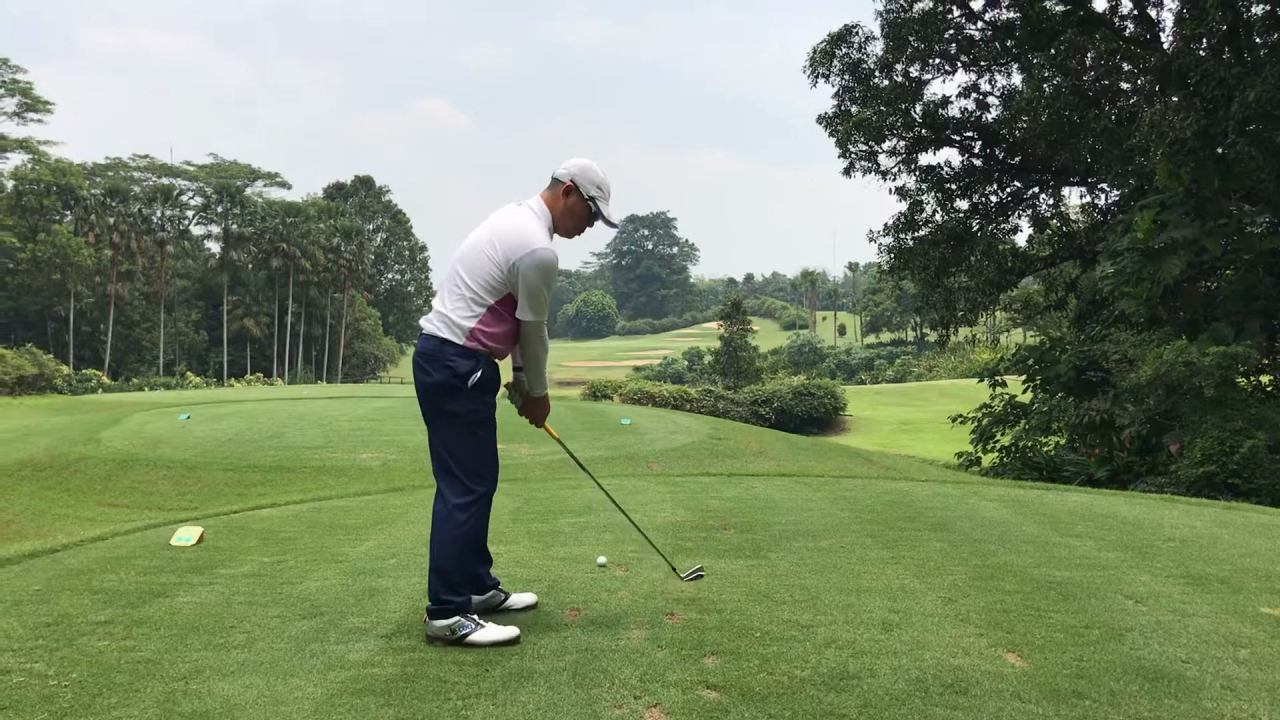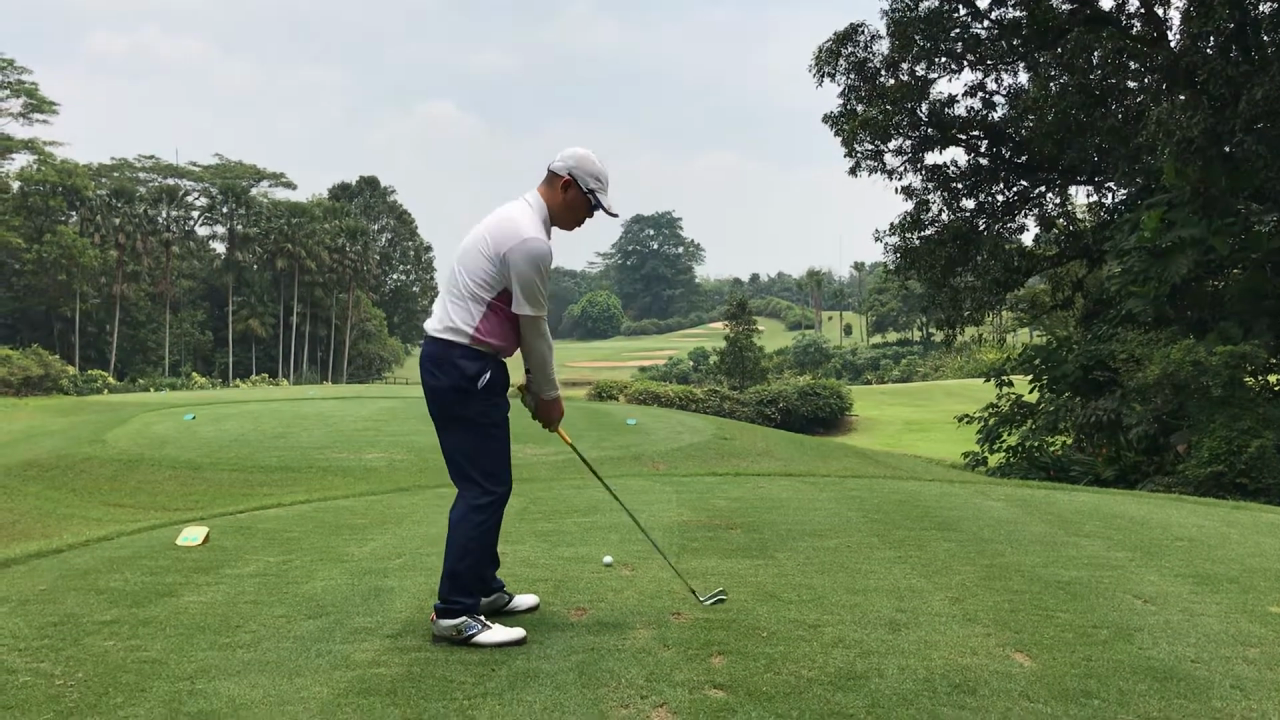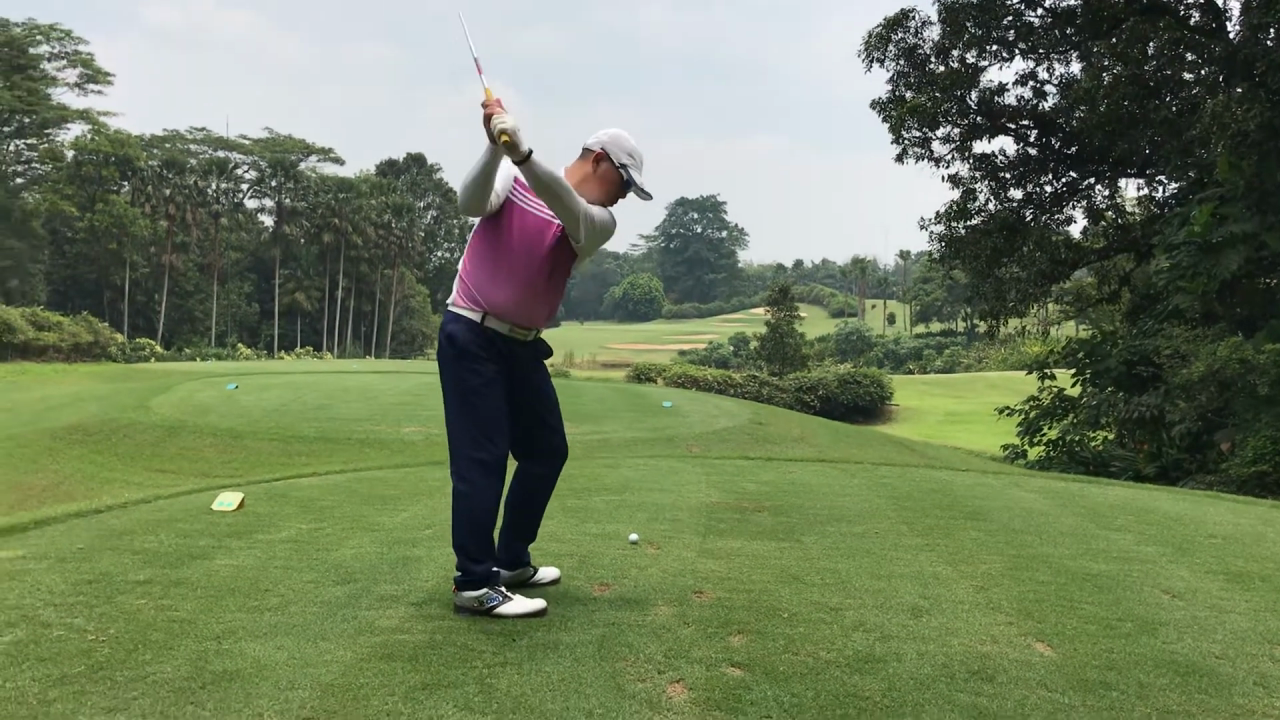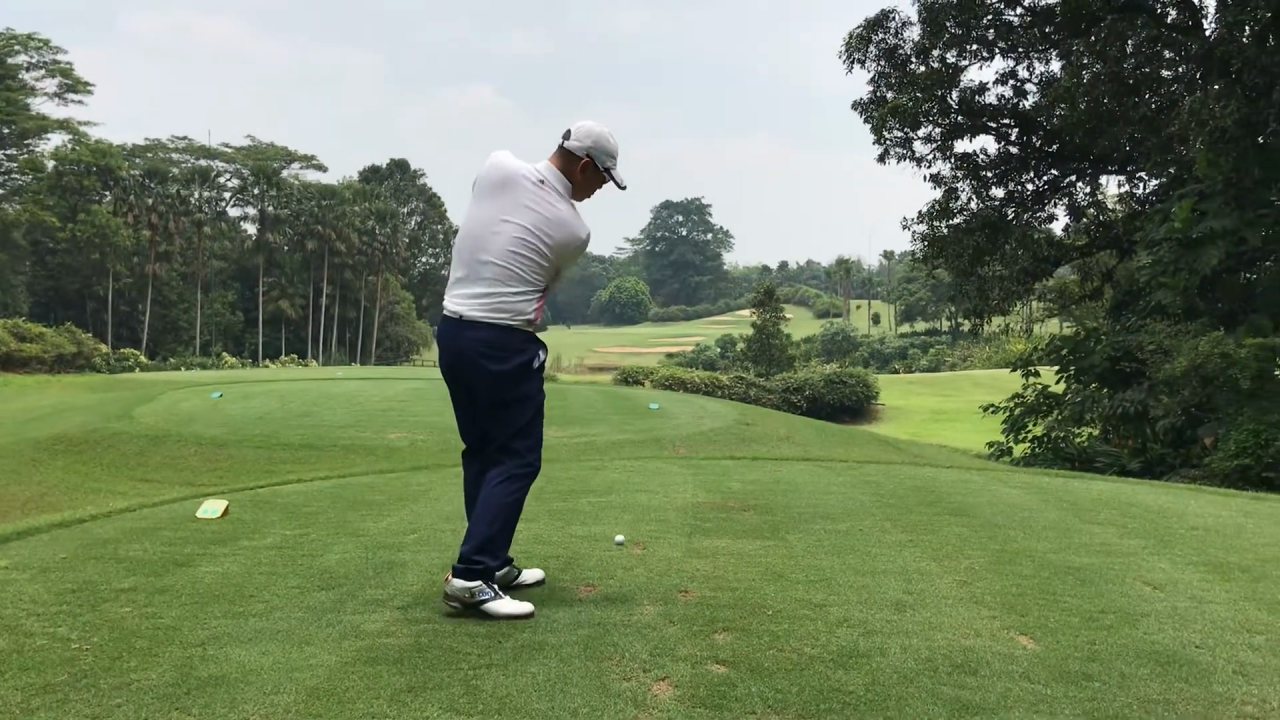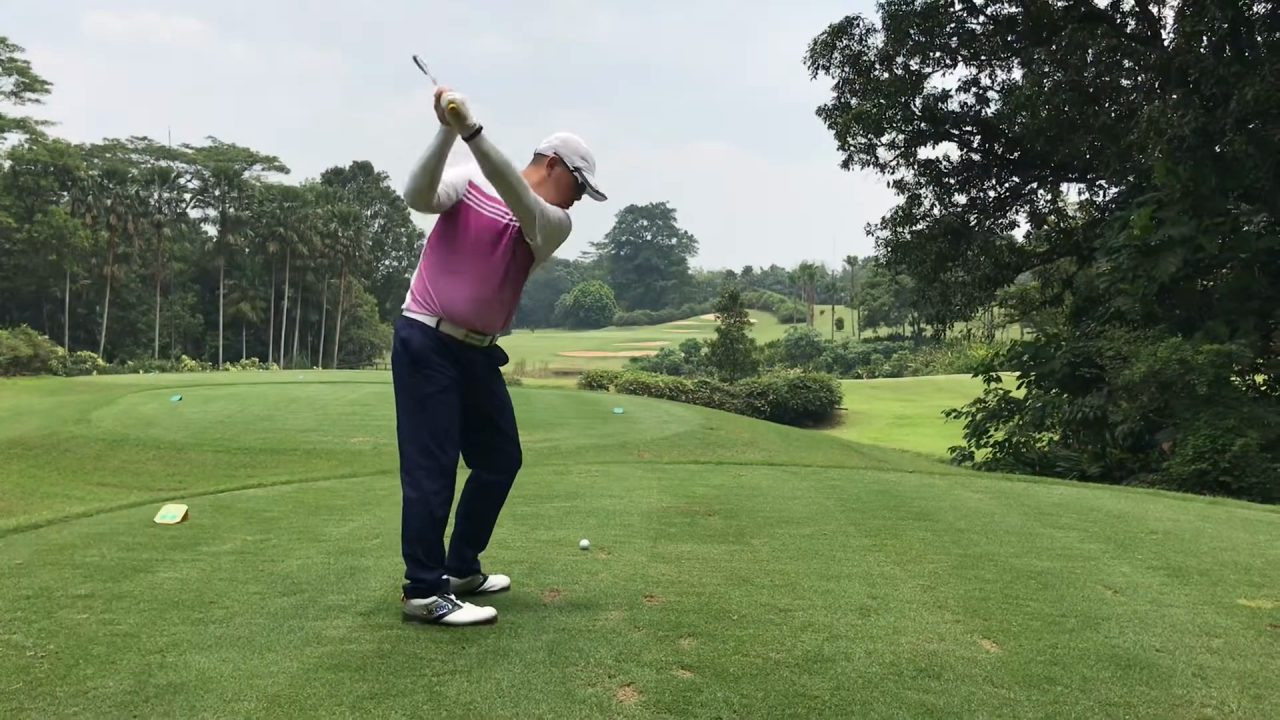
dt=1s
person 1, frame 1
left shoulder: (516, 217)
right shoulder: (538, 249)
right elbow: (533, 330)
left wrist: (522, 375)
right wrist: (537, 393)
left hip: (445, 357)
right hip: (457, 364)
left knee: (474, 480)
right knee: (466, 486)
left ankle: (476, 585)
right ankle: (446, 613)
person 1, frame 2
left shoulder: (521, 219)
right shoulder: (529, 240)
left elbow: (530, 322)
right elbow: (534, 327)
left wrist: (535, 383)
right wrist: (548, 393)
left hip: (463, 361)
right hip: (462, 365)
left knee: (490, 480)
right knee: (484, 486)
left ankle: (481, 587)
right ankle: (454, 612)
person 1, frame 3
left shoulder: (598, 221)
right shoulder: (508, 176)
left elbow: (566, 208)
right elbow: (469, 202)
left wrist: (521, 152)
right wrist: (495, 148)
left hip: (522, 346)
right hip: (471, 336)
left knee: (546, 452)
right knee: (481, 459)
left ankle: (510, 560)
right ankle: (475, 583)
person 1, frame 4
left shoulder: (498, 167)
right shoulder: (573, 232)
left hip: (453, 332)
right hip: (506, 345)
left knee: (483, 452)
right knee: (517, 460)
left ankle: (491, 562)
right ankle: (471, 576)
person 1, frame 5
left shoulder: (553, 224)
right shoulder: (467, 182)
left elbow: (517, 200)
right elbow: (417, 198)
left wrist: (472, 131)
right wrist: (447, 132)
left hip: (478, 353)
right hip: (426, 342)
left knee: (500, 460)
right knee: (432, 467)
left ankle: (460, 568)
right ankle: (424, 590)
